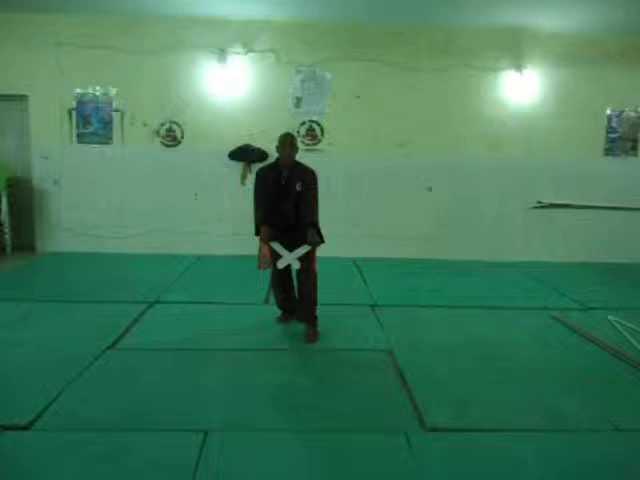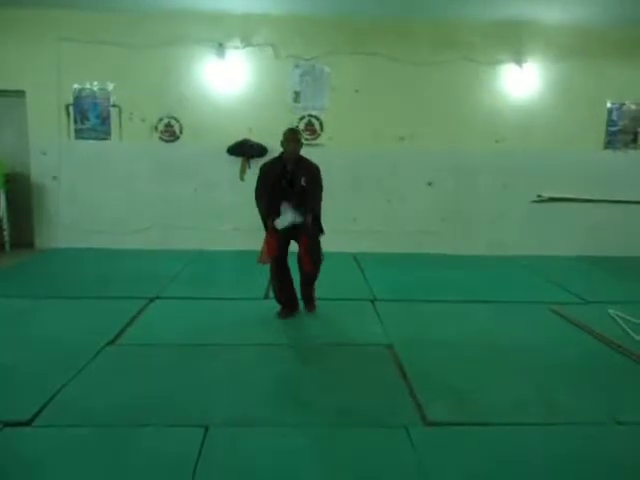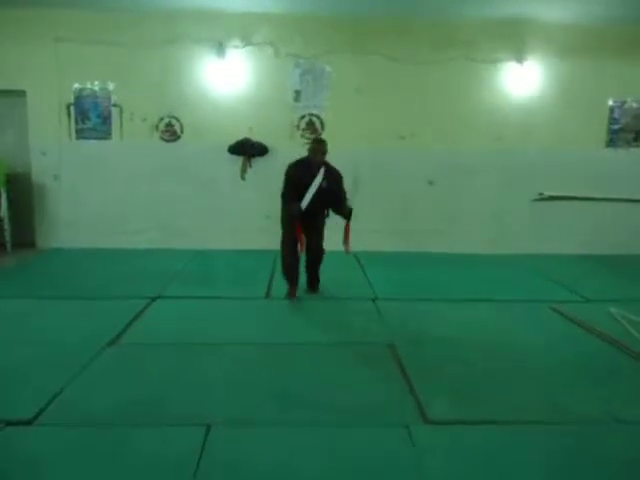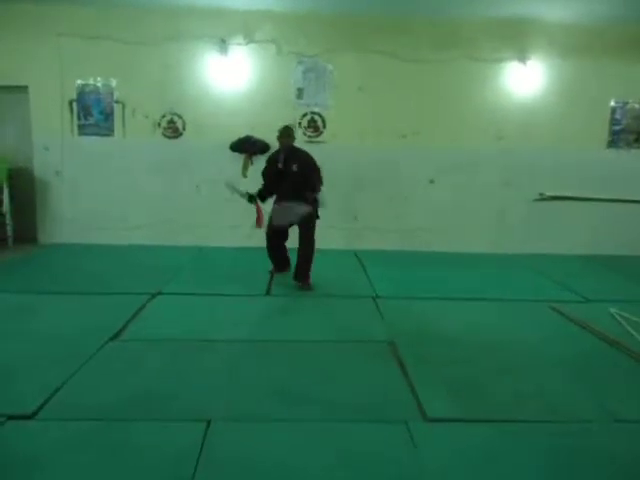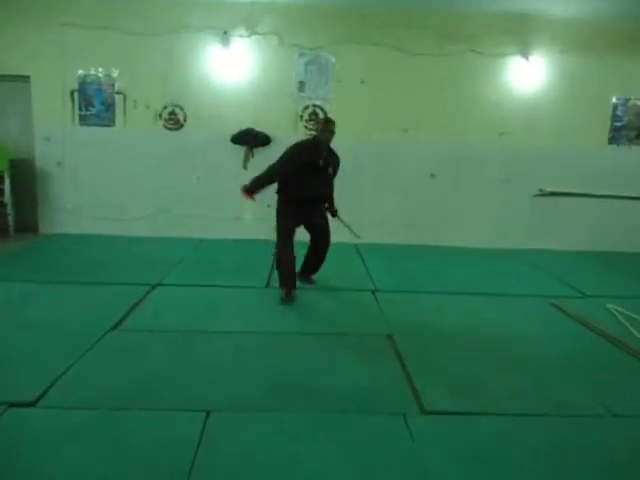
dt=1s
person 1, frame 1
left shoulder: (307, 174)
right shoulder: (264, 174)
left elbow: (310, 204)
right elbow: (261, 205)
left wrist: (311, 230)
right wrist: (263, 230)
left hip: (302, 231)
right hip: (276, 232)
left knee: (307, 275)
right knee: (279, 274)
left ankle: (310, 322)
right ankle: (289, 309)
person 1, frame 2
left shoulder: (311, 169)
right shoulder: (269, 168)
left elbow: (315, 197)
right elbow: (261, 196)
left wrist: (310, 217)
right wrist: (269, 219)
left hip: (305, 221)
right hip: (278, 222)
left knee: (312, 260)
right knee: (277, 264)
left ankle: (308, 295)
right ankle: (288, 304)
person 1, frame 3
left shoulder: (332, 174)
right shoulder: (295, 168)
left elbow: (338, 200)
right elbow: (287, 195)
left wrist: (346, 211)
right wrist: (292, 208)
left hip: (315, 214)
right hip: (294, 212)
left knee: (315, 248)
right knee: (288, 246)
left ankle: (312, 283)
right ankle: (292, 284)
person 1, frame 4
left shoulder: (304, 157)
right shoulder: (273, 159)
left elbow: (315, 178)
right elbow: (270, 183)
left wrist: (310, 196)
right wrist: (259, 195)
left hip: (304, 205)
right hip: (282, 204)
left knee: (307, 240)
right knee: (273, 237)
left ankle: (303, 276)
right ankle: (281, 265)
person 1, frame 5
left shoulder: (333, 158)
right shoulder: (301, 150)
right elbow: (278, 169)
left wrist: (330, 204)
right wrist: (255, 186)
left hip: (315, 205)
right hip: (290, 202)
left knee: (322, 241)
right knee: (284, 242)
left ankle: (306, 273)
right ankle: (288, 288)
